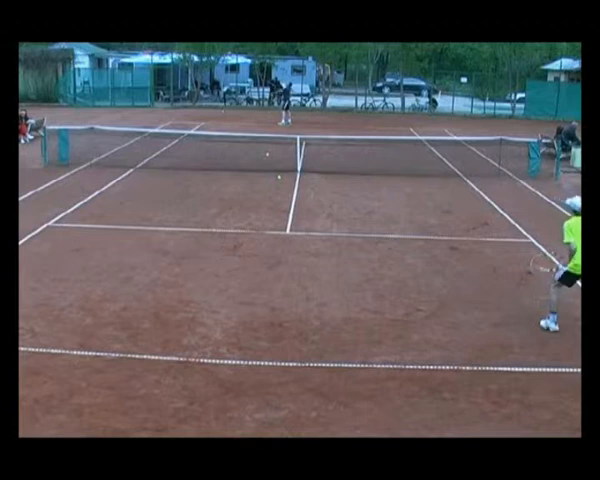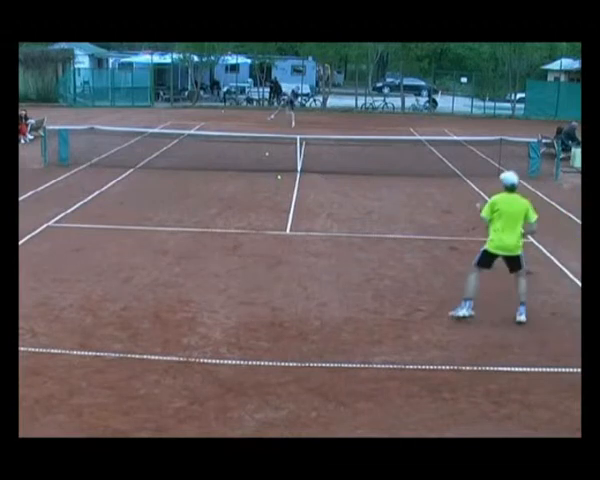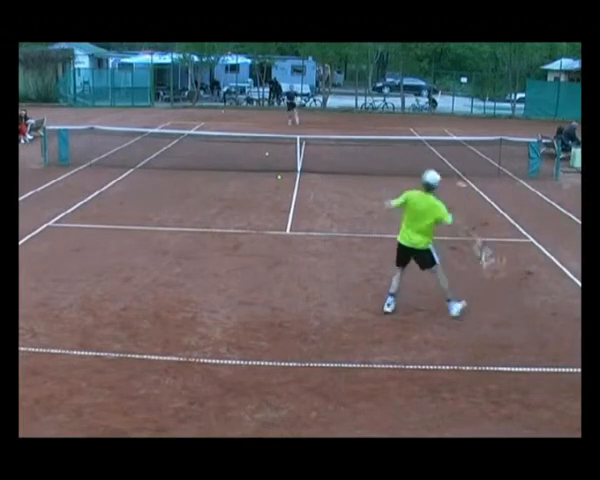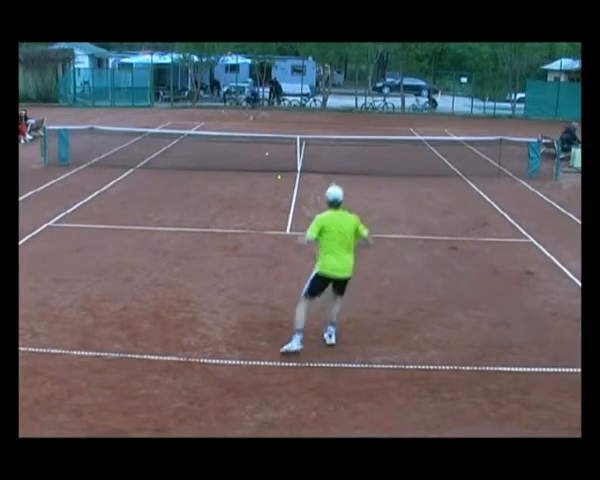
dt=1s
person 1, frame 1
left shoulder: (569, 224)
left elbow: (572, 248)
left wrist: (570, 262)
left hip: (577, 266)
left knee: (555, 286)
left ankle: (552, 321)
person 1, frame 2
left shoulder: (495, 200)
right shoulder: (525, 203)
left elbow: (484, 221)
right elbow: (533, 228)
left hip: (494, 245)
right hip: (513, 247)
left knee: (474, 271)
right knee: (521, 276)
left ankle: (466, 307)
right ankle: (521, 312)
person 1, frame 3
left shoulder: (409, 195)
right shoulder: (437, 205)
left elbow: (391, 206)
right elbow: (449, 223)
left wrist: (389, 203)
left hip: (404, 241)
right hip: (422, 244)
left knee: (399, 271)
right knee: (439, 272)
left ankle: (389, 303)
right ankle: (452, 305)
person 1, frame 4
left shoulder: (321, 219)
right shoulder: (353, 219)
left elbow: (307, 241)
right elbow: (368, 241)
left wrist: (303, 240)
left hip: (326, 268)
right hip: (345, 270)
left knee: (304, 302)
right knee: (338, 297)
left ankle: (297, 340)
right ankle: (331, 333)
